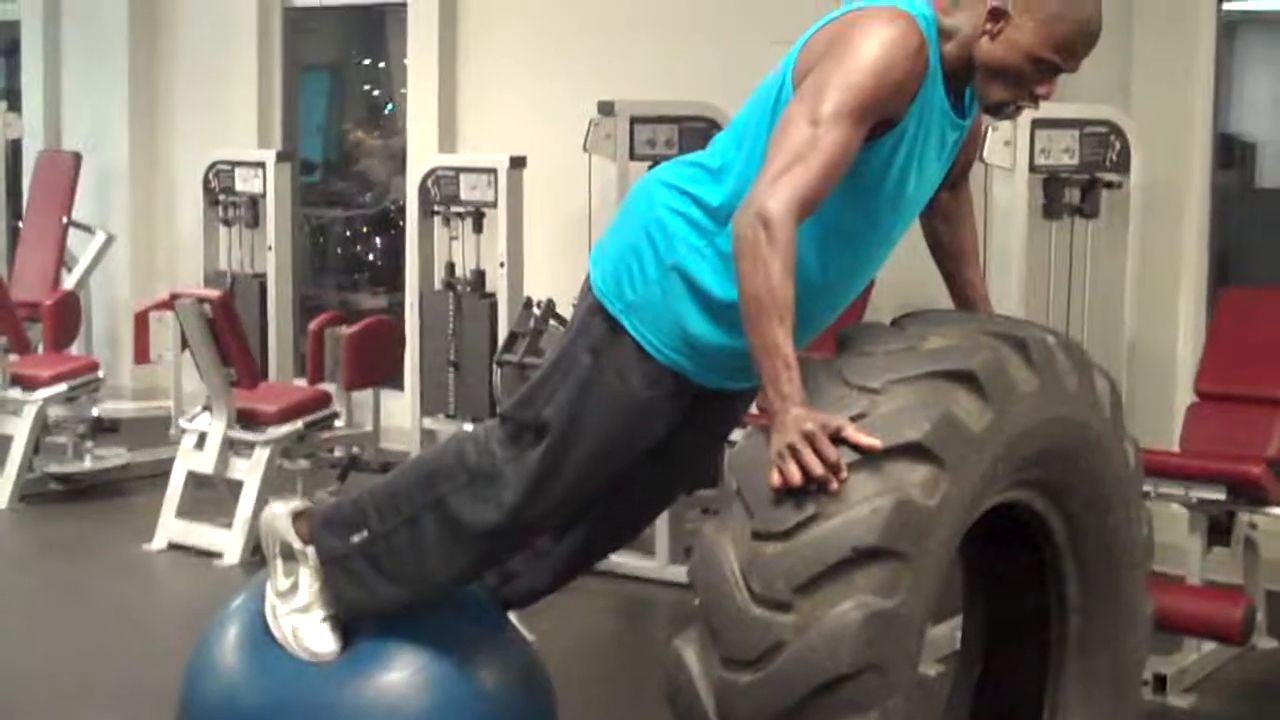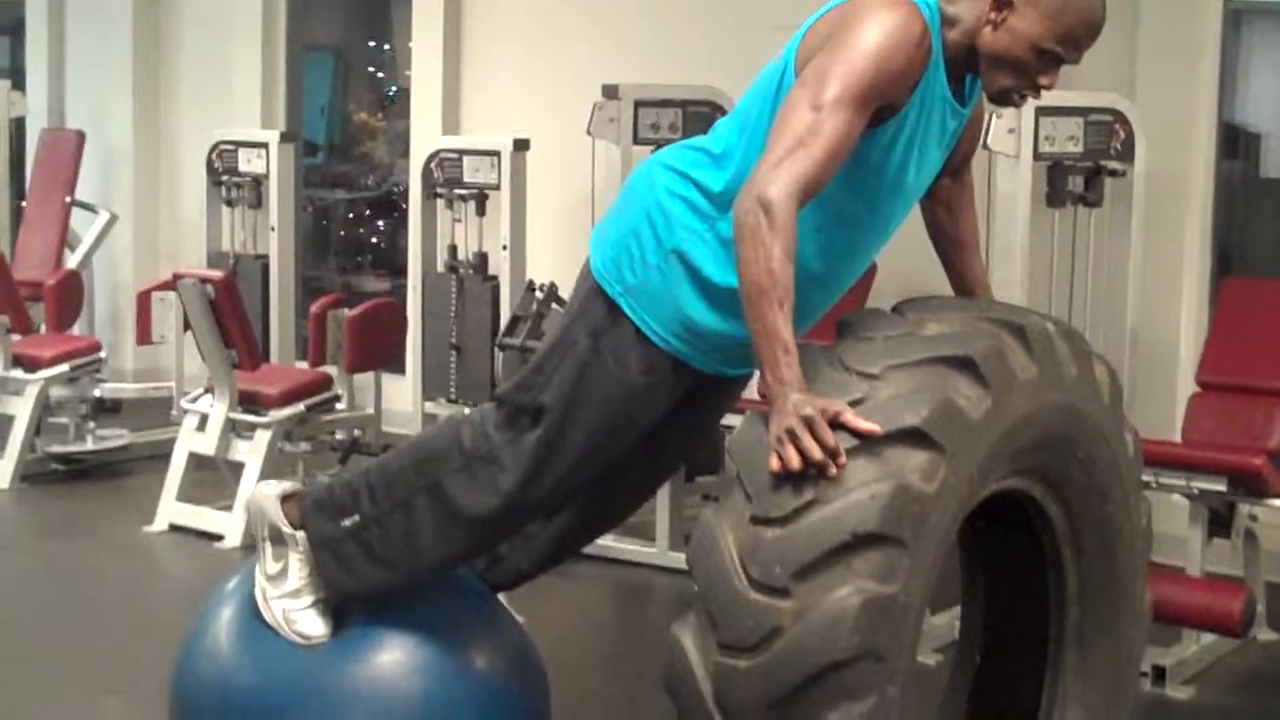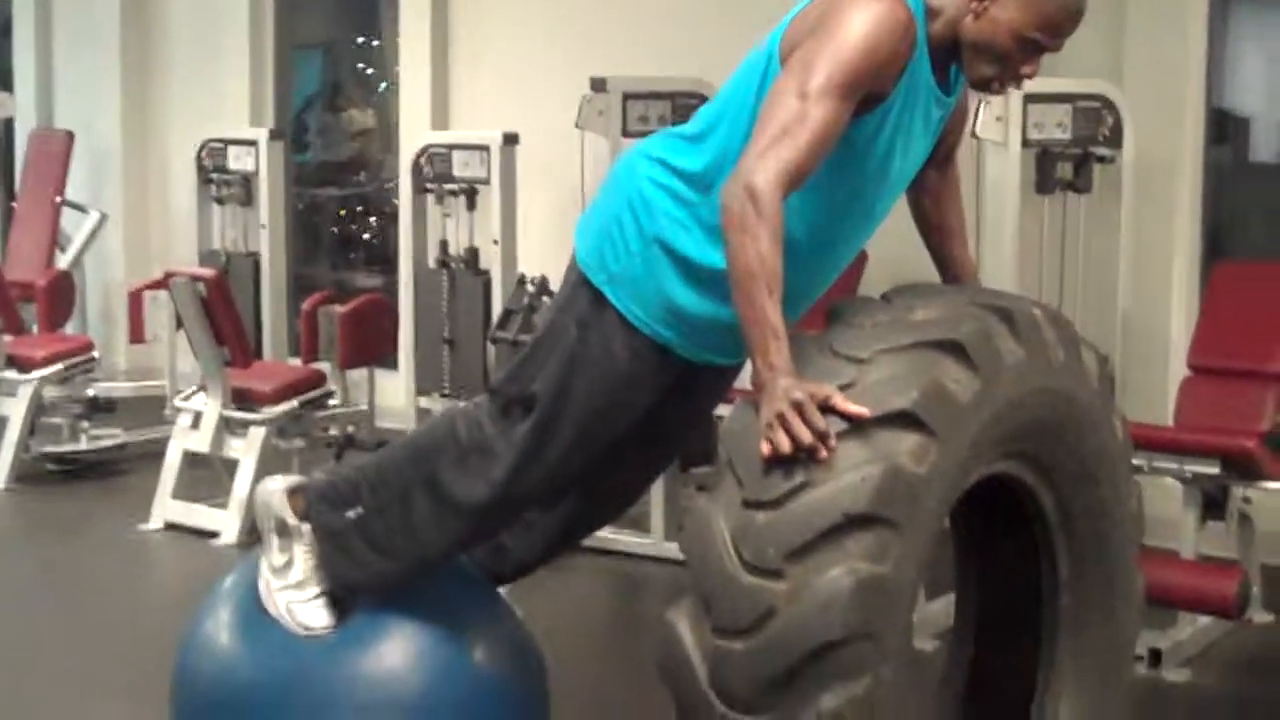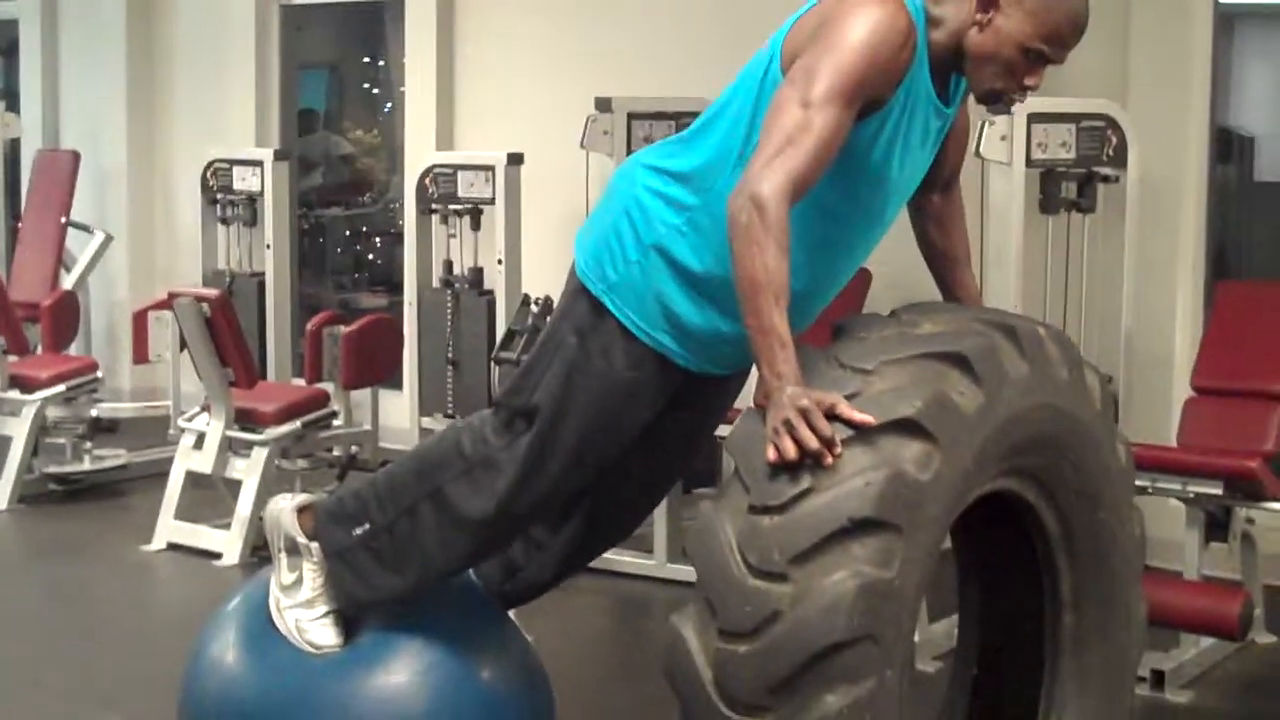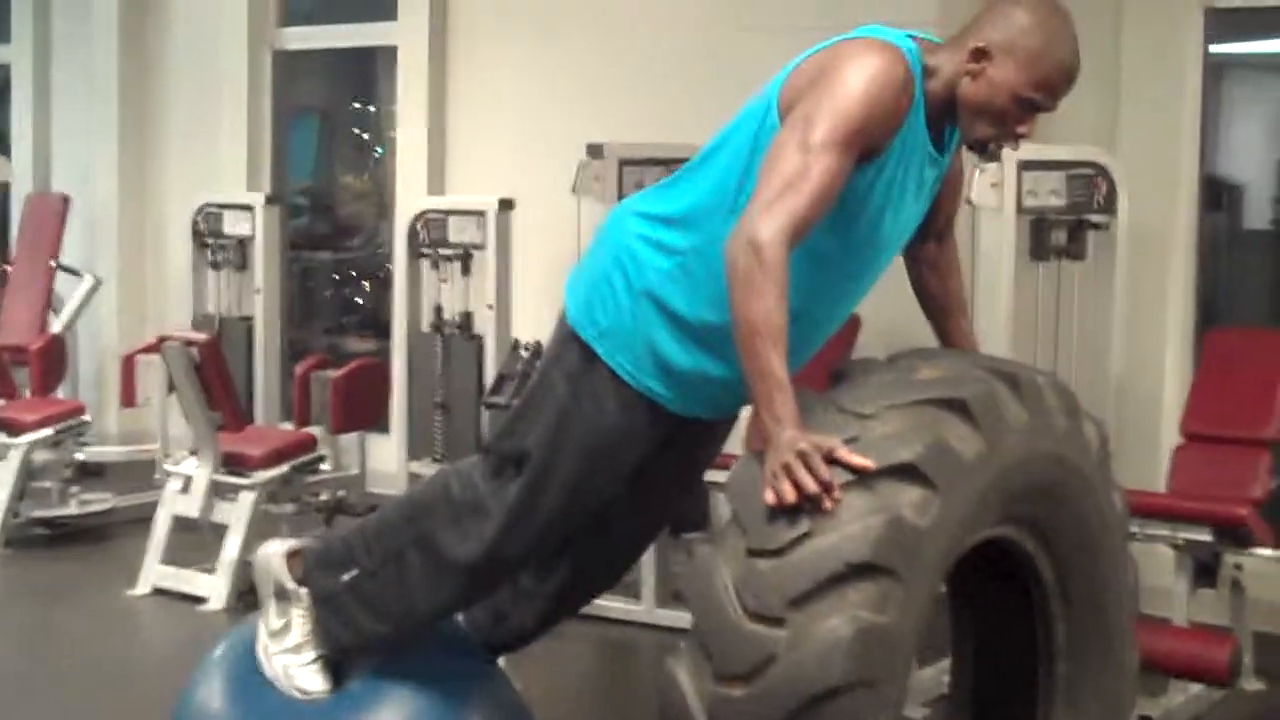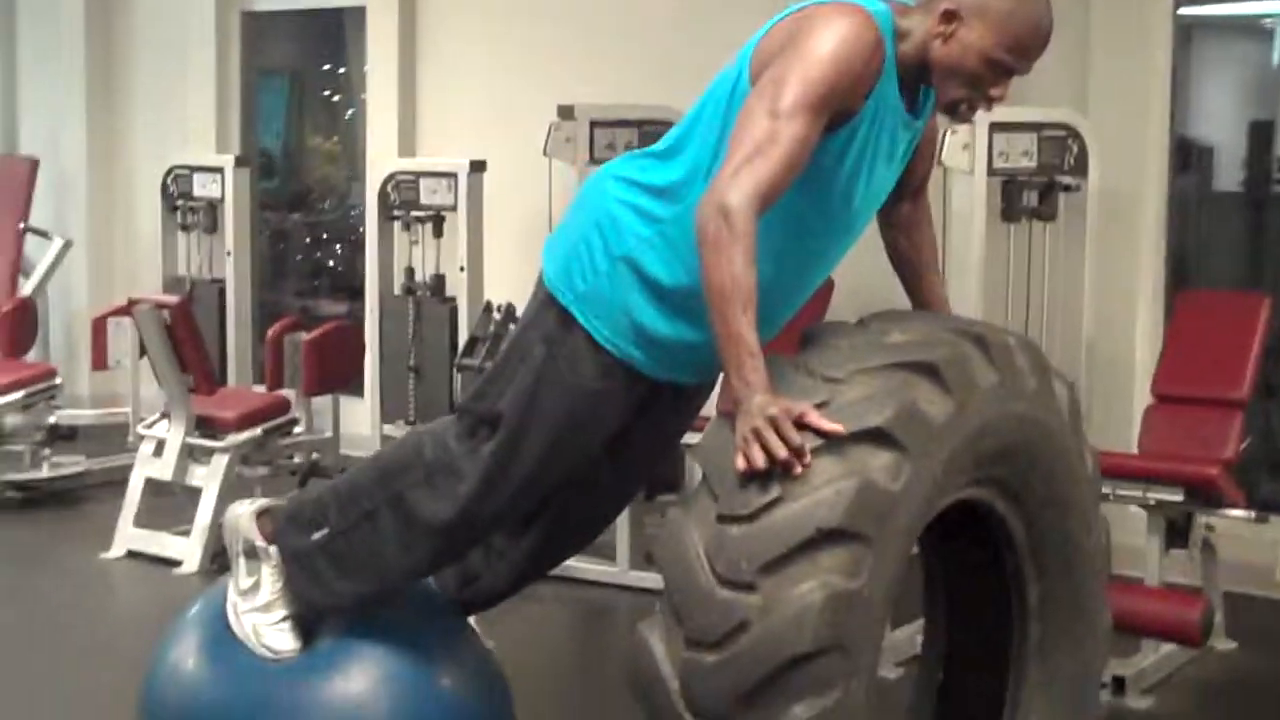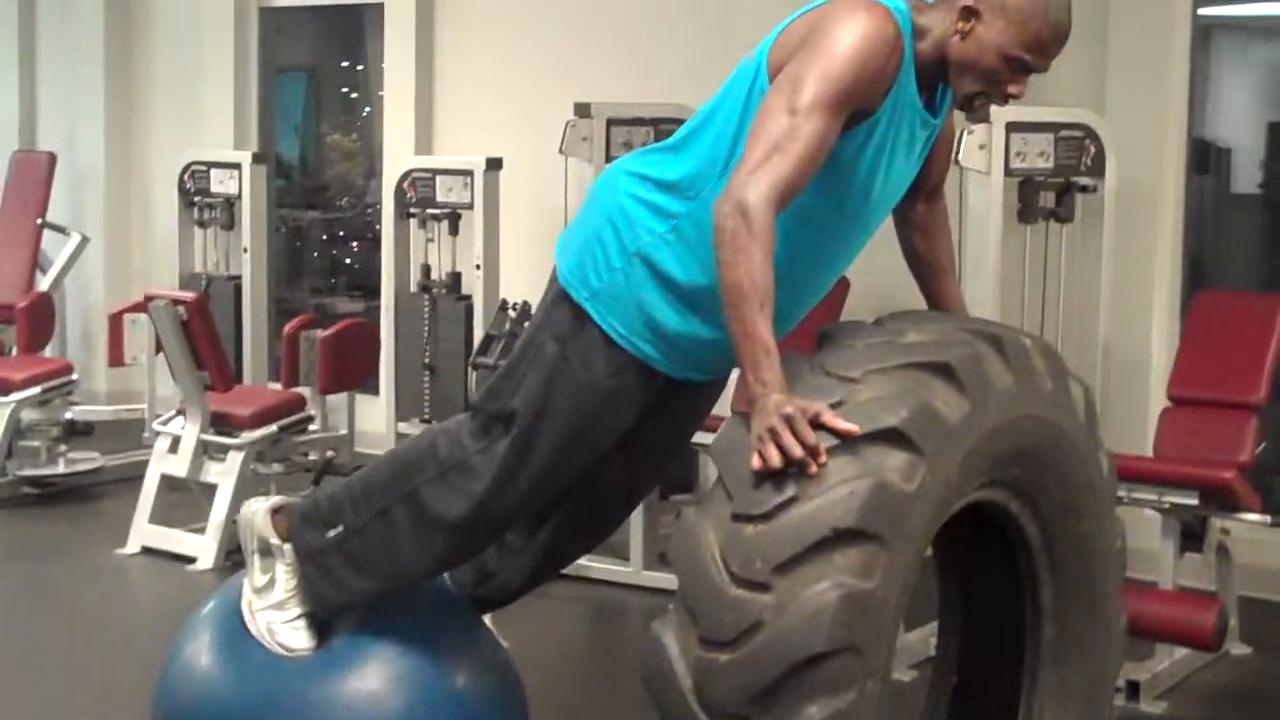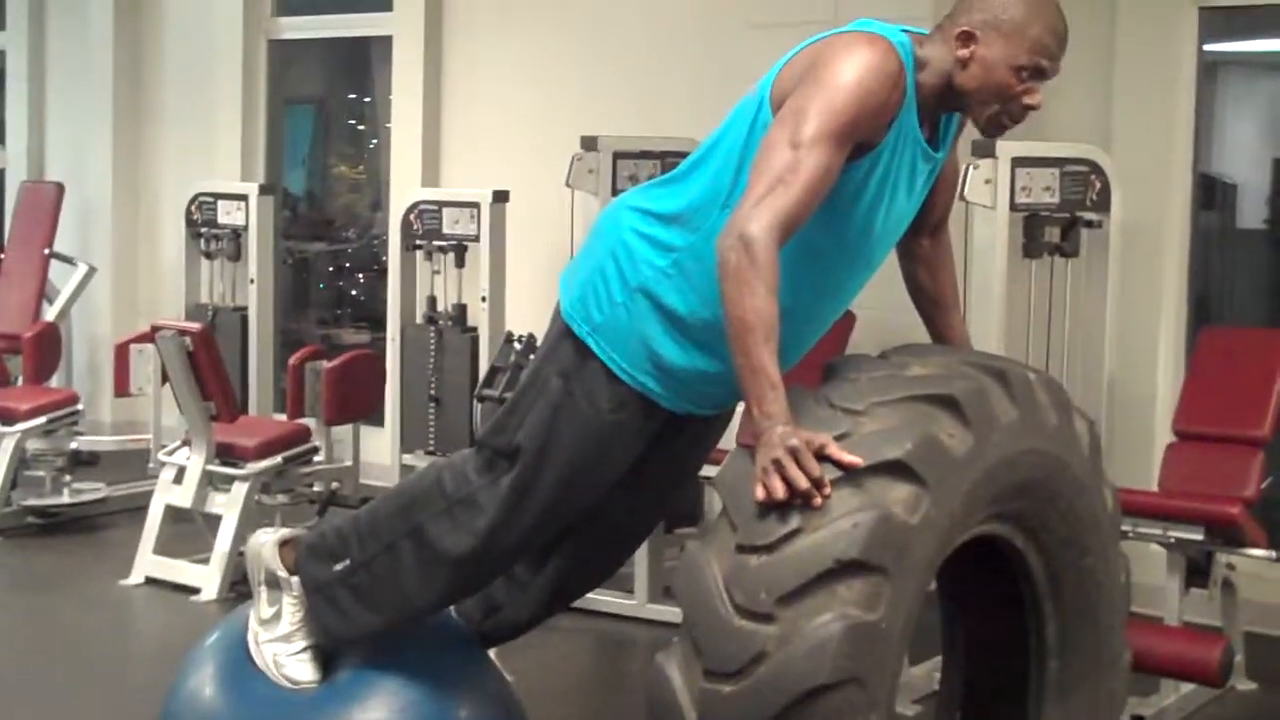
dt=0.5s
person 1, frame 1
left shoulder: (964, 99)
left elbow: (946, 197)
right elbow: (765, 215)
right wrist: (787, 406)
left hip: (733, 331)
right hip: (672, 288)
left knee: (617, 504)
right knee: (528, 468)
left ankle: (467, 591)
right ankle: (317, 543)
person 1, frame 2
left shoulder: (967, 83)
left elbow: (947, 186)
right elbow: (768, 199)
right wrist: (788, 391)
left hip: (729, 315)
right hip: (673, 271)
left knee: (607, 486)
right knee: (523, 454)
left ankle: (453, 573)
right ankle: (304, 522)
person 1, frame 3
left shoulder: (950, 73)
left elbow: (933, 174)
right elbow: (754, 189)
right wrist: (777, 377)
left hip: (719, 304)
right hip: (659, 260)
left knee: (608, 478)
right knee: (521, 442)
left ankle: (451, 566)
right ankle: (310, 517)
person 1, frame 4
left shoulder: (954, 87)
left elbow: (936, 197)
right elbow: (759, 196)
right wrist: (783, 386)
left hip: (722, 317)
right hip: (657, 271)
left knee: (616, 496)
right knee: (524, 456)
left ankle: (466, 588)
right ankle: (320, 534)
person 1, frame 5
left shoulder: (941, 137)
right shoulder: (872, 78)
left elbow: (931, 248)
right elbow: (758, 241)
right wrist: (783, 431)
left hip: (711, 366)
right hip: (643, 320)
left knee: (602, 542)
right knee: (514, 502)
left ankle: (459, 636)
right ankle: (306, 585)
person 1, frame 6
left shoulder: (921, 92)
left elbow: (904, 205)
right elbow: (728, 206)
right wrist: (754, 393)
left hip: (689, 327)
right hip: (624, 281)
left knee: (579, 502)
right knee: (487, 464)
left ankle: (436, 591)
right ankle: (279, 539)
person 1, frame 7
left shoulder: (937, 85)
left elbow: (920, 203)
right elbow: (746, 202)
right wrist: (769, 392)
left hip: (705, 324)
right hip: (640, 275)
left knee: (592, 501)
right knee: (501, 461)
left ankle: (452, 589)
right ankle: (291, 537)
person 1, frame 8
left shoulder: (941, 118)
right shoulder: (863, 70)
left elbow: (925, 238)
right elbow: (750, 236)
right wrist: (774, 423)
left hip: (707, 360)
right hip: (640, 313)
left knee: (597, 537)
right knee: (506, 496)
left ankle: (454, 626)
right ankle: (299, 568)
